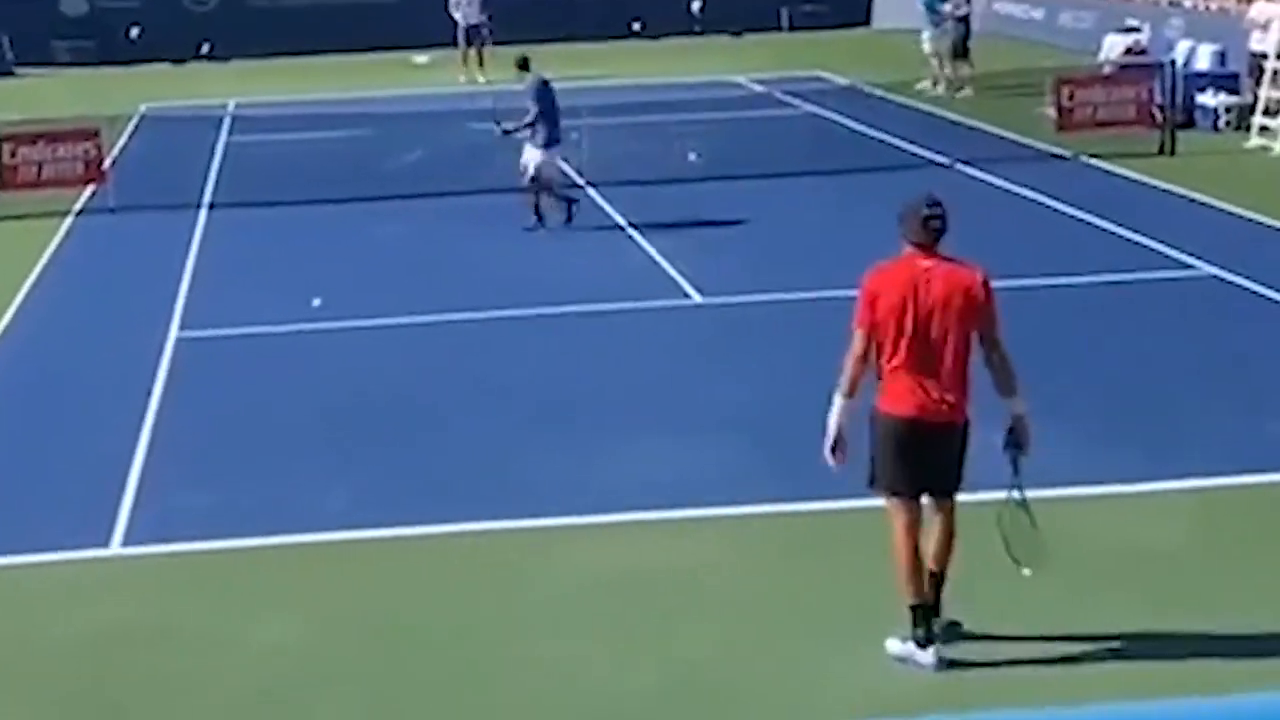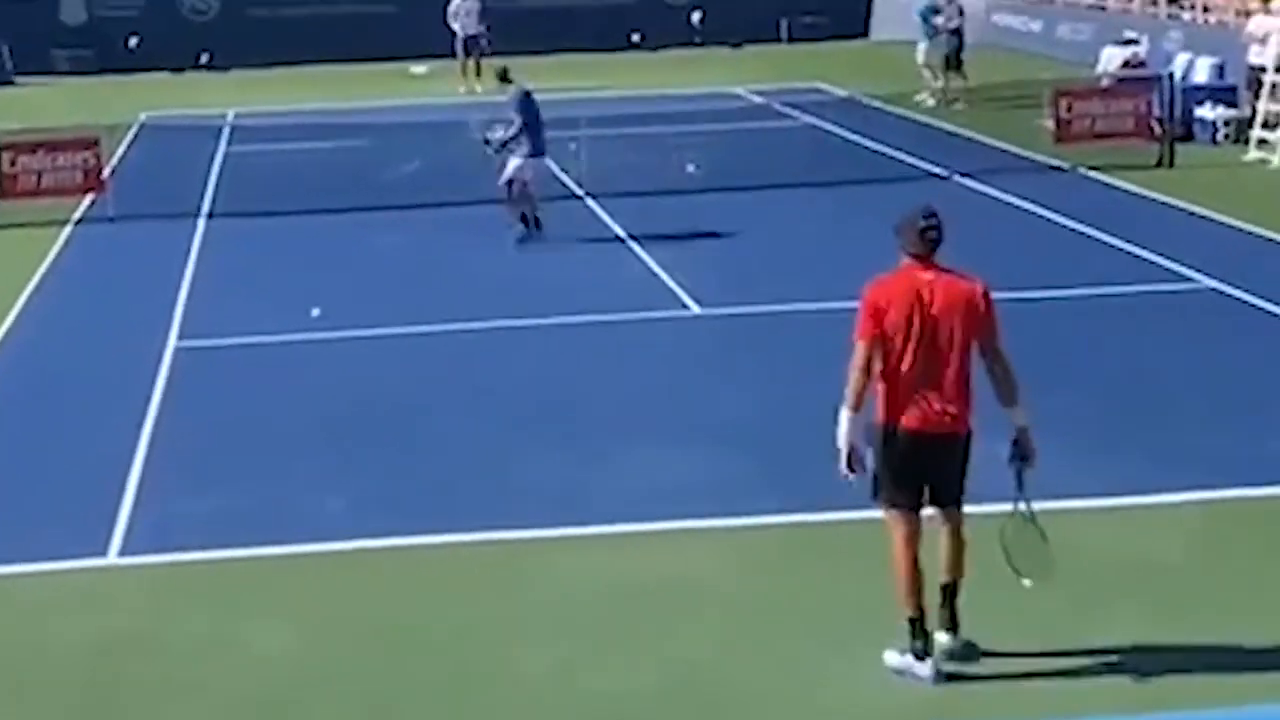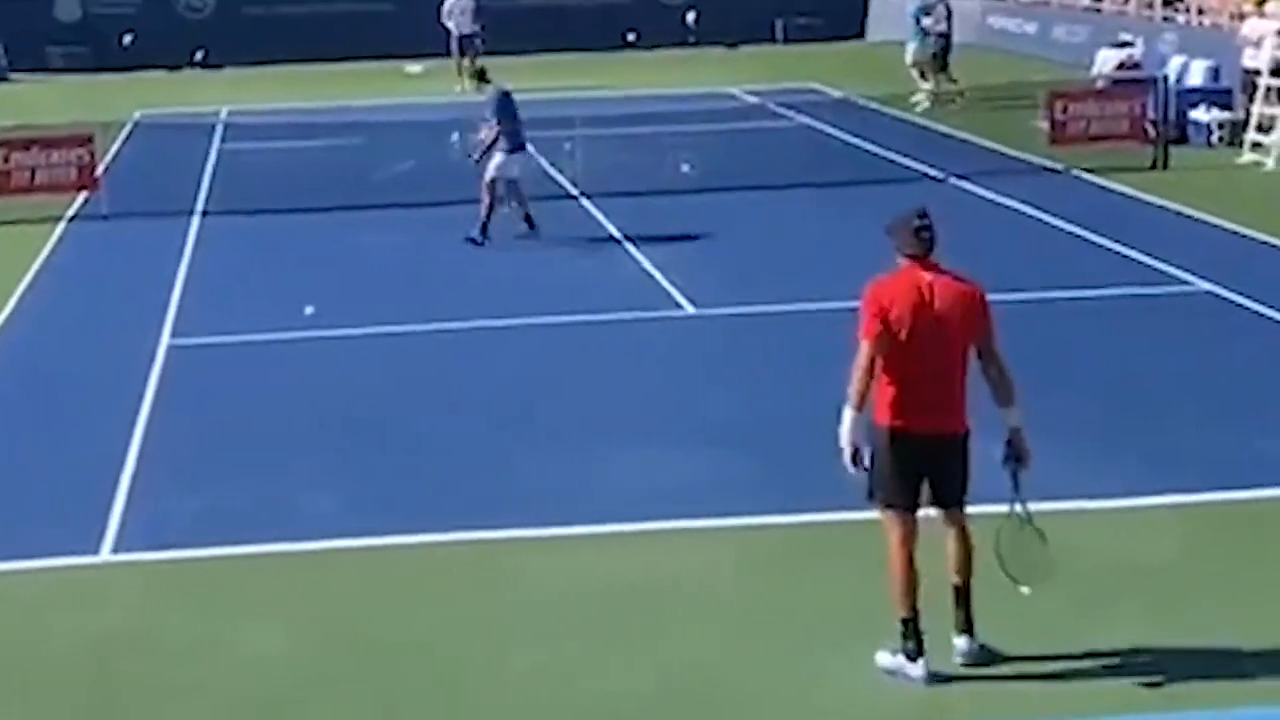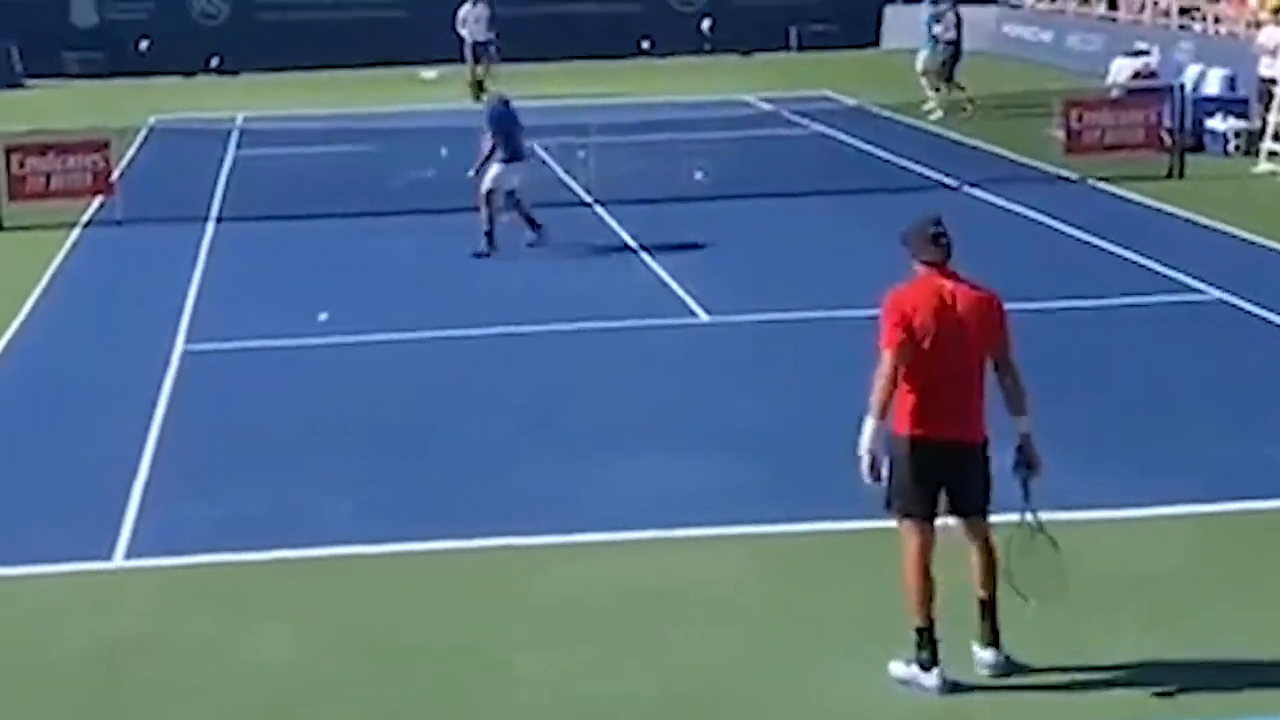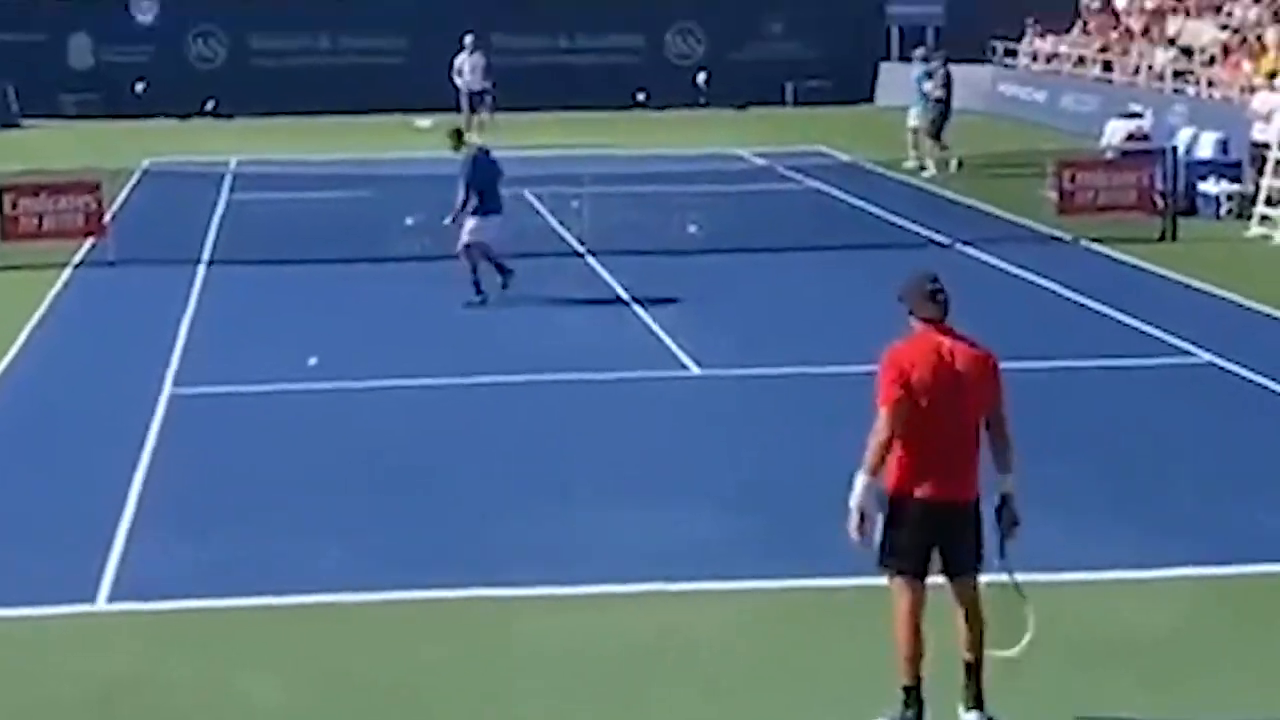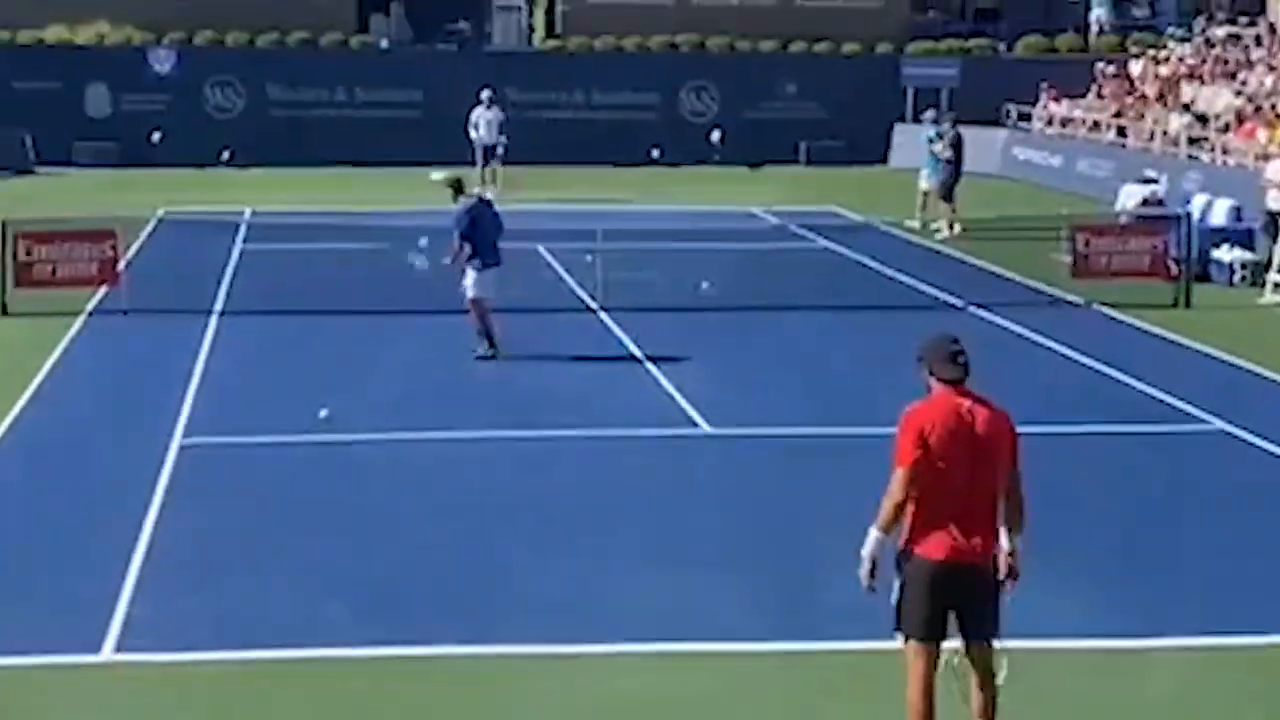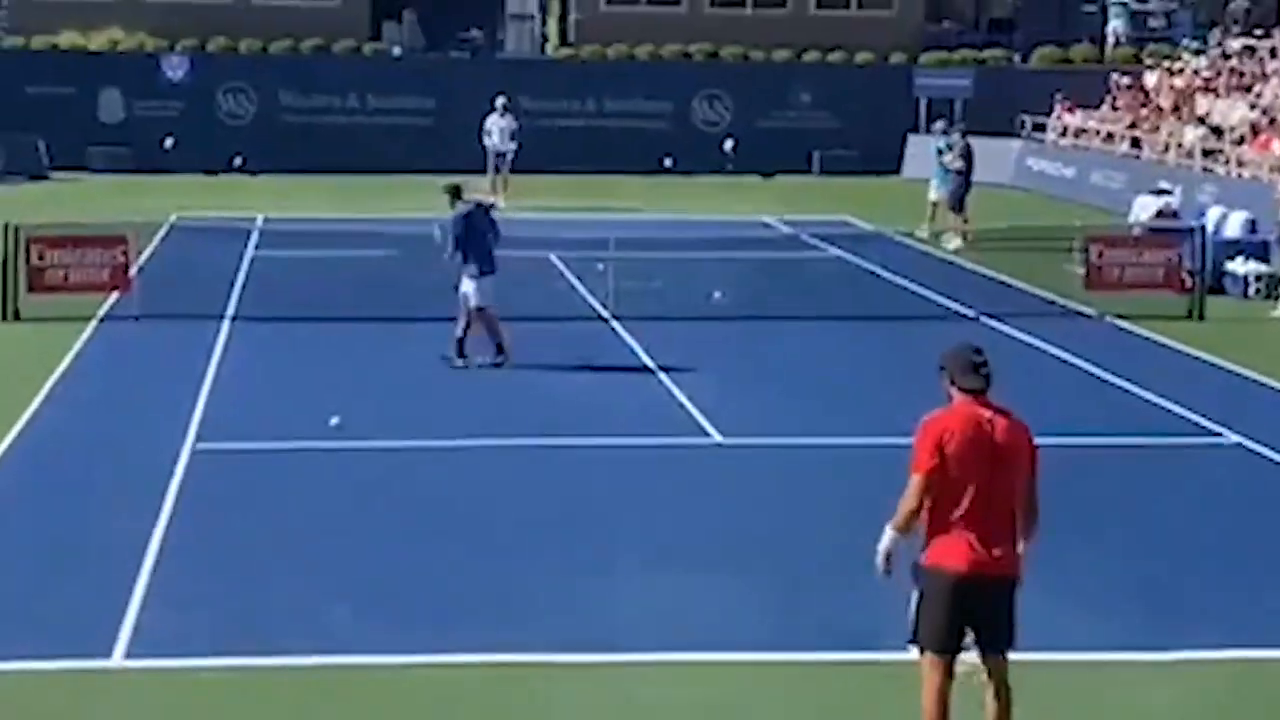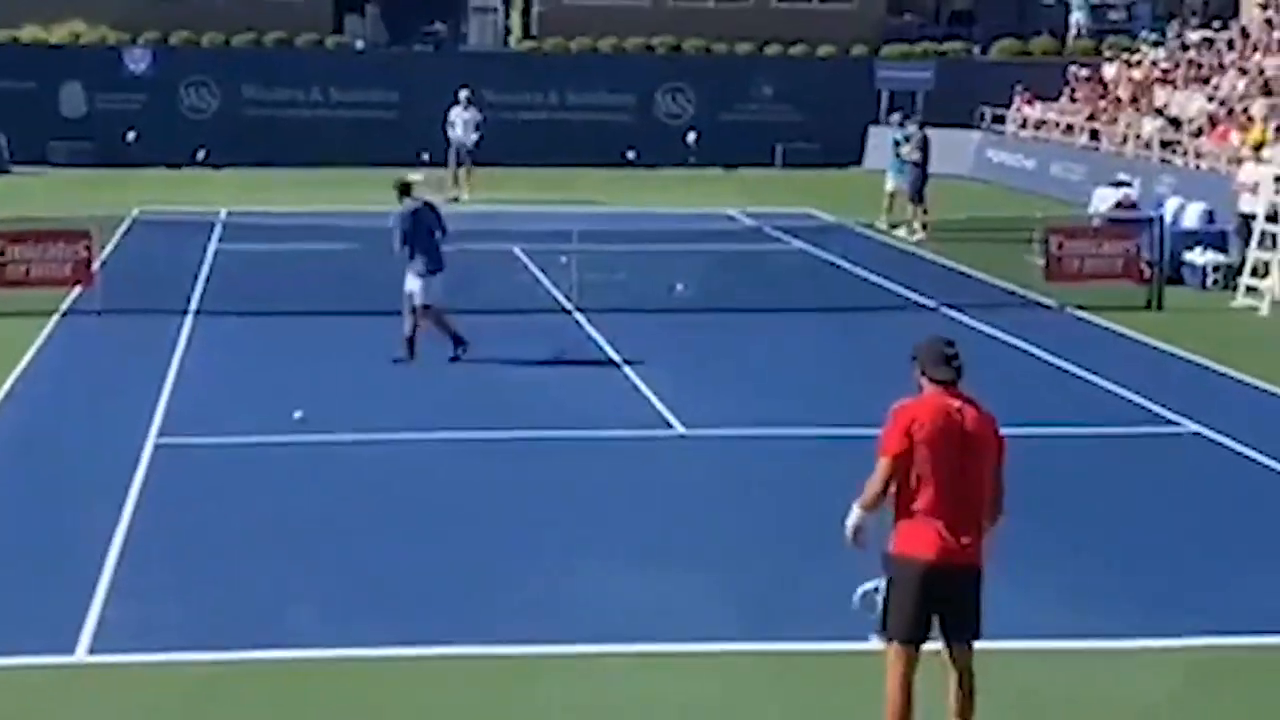
dt=0.1s
person 1, frame 1
left shoulder: (880, 279)
right shoulder: (971, 281)
left elbow: (859, 356)
right elbow: (994, 355)
left wrist: (835, 419)
right wrist: (1017, 413)
left hip: (896, 415)
right hip: (949, 416)
left knee: (905, 521)
right knee: (944, 511)
left ankle: (922, 637)
right ankle: (932, 613)
person 1, frame 2
left shoulder: (881, 292)
right shoulder: (971, 292)
left elbow: (861, 367)
right elbow: (997, 365)
left wrist: (845, 429)
right wrist: (1020, 425)
left hip: (900, 429)
right hip: (952, 429)
left knee: (904, 534)
right knee: (951, 523)
left ankle: (919, 648)
right ankle: (950, 627)
person 1, frame 3
left shoulder: (882, 291)
right shoulder: (968, 293)
left elbow: (865, 365)
right elbow: (992, 366)
left wrist: (848, 428)
right wrist: (1014, 426)
left hip: (898, 428)
right hip: (950, 429)
left knee: (900, 535)
right knee: (956, 523)
left ankle: (911, 650)
right ankle: (965, 633)
person 1, frame 4
left shoulder: (903, 300)
right shoulder: (986, 301)
left elbow: (889, 373)
right elbow: (1008, 375)
left wrist: (868, 437)
right wrist: (1025, 436)
left hip: (917, 438)
right hip: (969, 438)
left knee: (917, 543)
right knee: (979, 535)
left ankle: (926, 661)
right ankle: (989, 645)
person 1, frame 5
left shoulder: (901, 357)
right shoulder: (981, 359)
left elbow: (885, 435)
right elbow: (998, 435)
left wrist: (860, 493)
right wrist: (1006, 493)
left hip: (911, 496)
right hip: (963, 496)
left knee: (908, 599)
right knee: (967, 596)
person 1, frame 6
left shoulder: (920, 417)
right shoulder: (999, 421)
left elbow: (900, 495)
right elbow: (1013, 500)
left wrist: (871, 546)
right wrist: (1009, 550)
left hip: (928, 557)
right hip: (980, 560)
left knee: (921, 663)
right knee: (981, 661)
person 1, frame 7
left shoulder: (939, 425)
right shoulder: (1018, 431)
left elbow: (915, 501)
right elbow: (1028, 511)
left wrist: (888, 541)
left hip: (945, 567)
right hip: (999, 571)
left knee: (937, 675)
right knee: (997, 672)
person 1, frame 8
left shoulder: (909, 414)
right shoulder: (985, 422)
left elbow: (880, 485)
right elbow: (995, 503)
left wrist: (856, 517)
left hip: (915, 554)
right hip: (967, 559)
left knee: (901, 664)
right knee: (961, 660)
person 2, frame 1
left shoulder: (534, 86)
right shoulder: (541, 83)
left elbow: (534, 116)
left wrist: (514, 128)
right wrist: (525, 126)
left hip: (545, 142)
right hip: (536, 140)
left knee: (532, 183)
right knee: (528, 177)
left ankle: (567, 201)
right ankle: (538, 218)
person 2, frame 2
left shoulder: (518, 97)
right shoulder: (523, 93)
left elbow: (519, 127)
left wrist: (499, 142)
right wrist: (503, 136)
left hip: (528, 152)
right hip: (534, 148)
left knee: (505, 187)
right knee: (521, 187)
left ankle: (527, 225)
right ankle: (536, 226)
person 2, frame 3
left shoulder: (493, 97)
right shoulder: (500, 93)
left elbow: (498, 130)
left wrist: (481, 152)
right wrist: (486, 130)
left hip: (507, 148)
right hip: (514, 147)
left knee: (488, 186)
right knee: (512, 186)
left ankle: (482, 233)
right ankle: (530, 225)
person 2, frame 4
left shoulder: (490, 110)
right shoulder: (501, 101)
left elbow: (492, 143)
right elbow: (517, 127)
left wrist: (477, 168)
left hip: (504, 159)
right hip: (515, 157)
left knee: (485, 197)
right knee: (510, 197)
left ankle: (488, 244)
right ankle: (536, 229)
person 2, frame 5
left shoulder: (467, 160)
right shoulder: (483, 152)
left elbow: (465, 196)
right elbow: (499, 175)
left wrist: (452, 217)
left hip: (482, 211)
right hip: (493, 209)
left knee: (466, 250)
right knee: (477, 246)
left ankle: (479, 293)
right ankle: (504, 271)
person 2, frame 6
left shoulder: (462, 212)
right shoulder: (484, 202)
left elbow: (458, 245)
right elbow: (500, 228)
left wrist: (451, 259)
left hip: (481, 263)
right hip: (490, 259)
left knee: (476, 304)
right knee: (472, 301)
left ankle: (492, 347)
right ankle: (484, 340)
person 2, frame 7
left shoulder: (457, 218)
right shoulder: (481, 208)
left elbow: (453, 250)
right elbow: (496, 235)
left wrist: (451, 253)
left hip: (476, 270)
right hip: (479, 268)
left knee: (482, 313)
right knee: (465, 308)
left ankle: (500, 353)
right ankle: (459, 354)
person 2, frame 8
left shoulder: (404, 215)
right shoulder: (428, 207)
left elbow: (400, 246)
right elbow: (443, 232)
left wrist: (402, 242)
left hip: (424, 268)
right hip: (418, 266)
left knee: (428, 311)
right knee: (409, 306)
left ankle: (458, 341)
right ankle: (409, 351)
